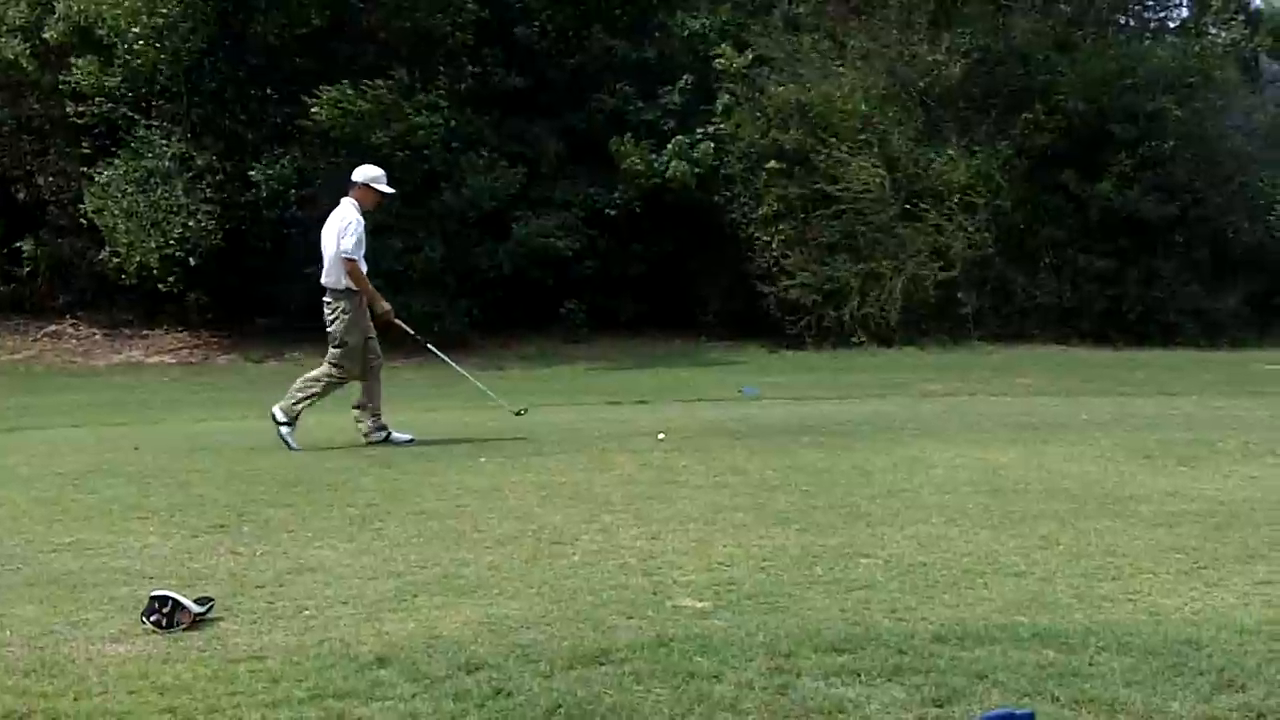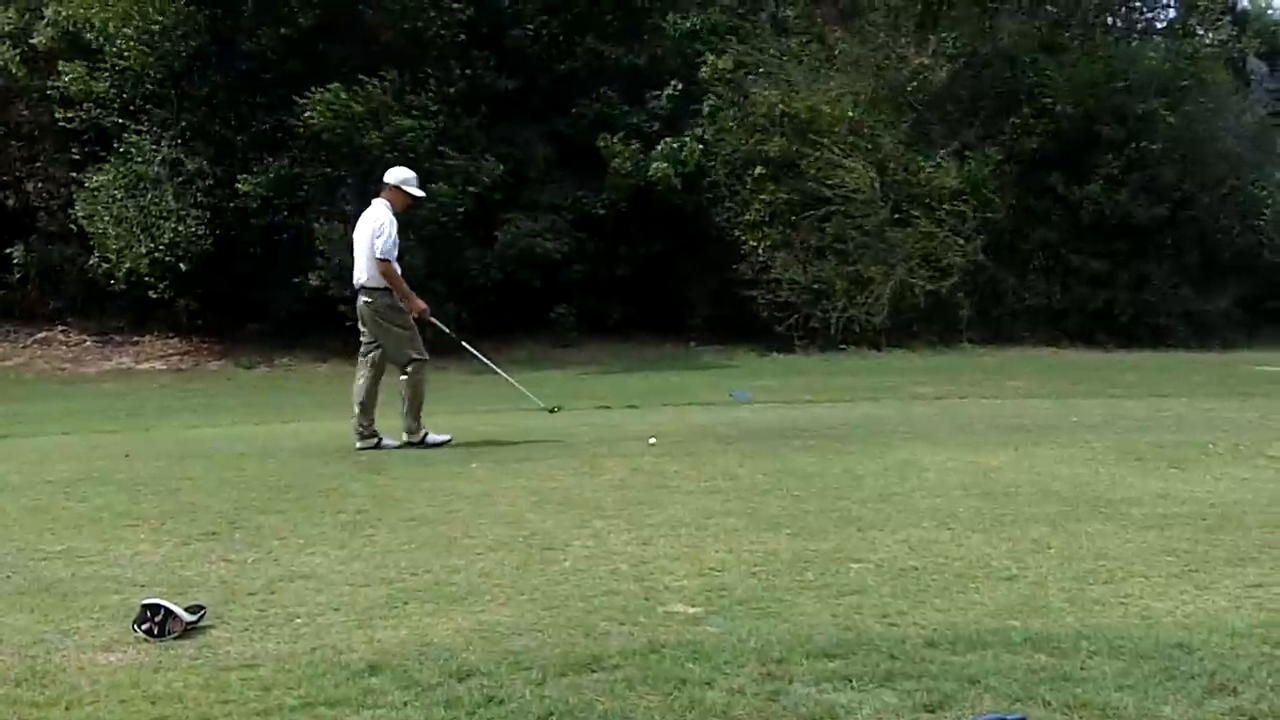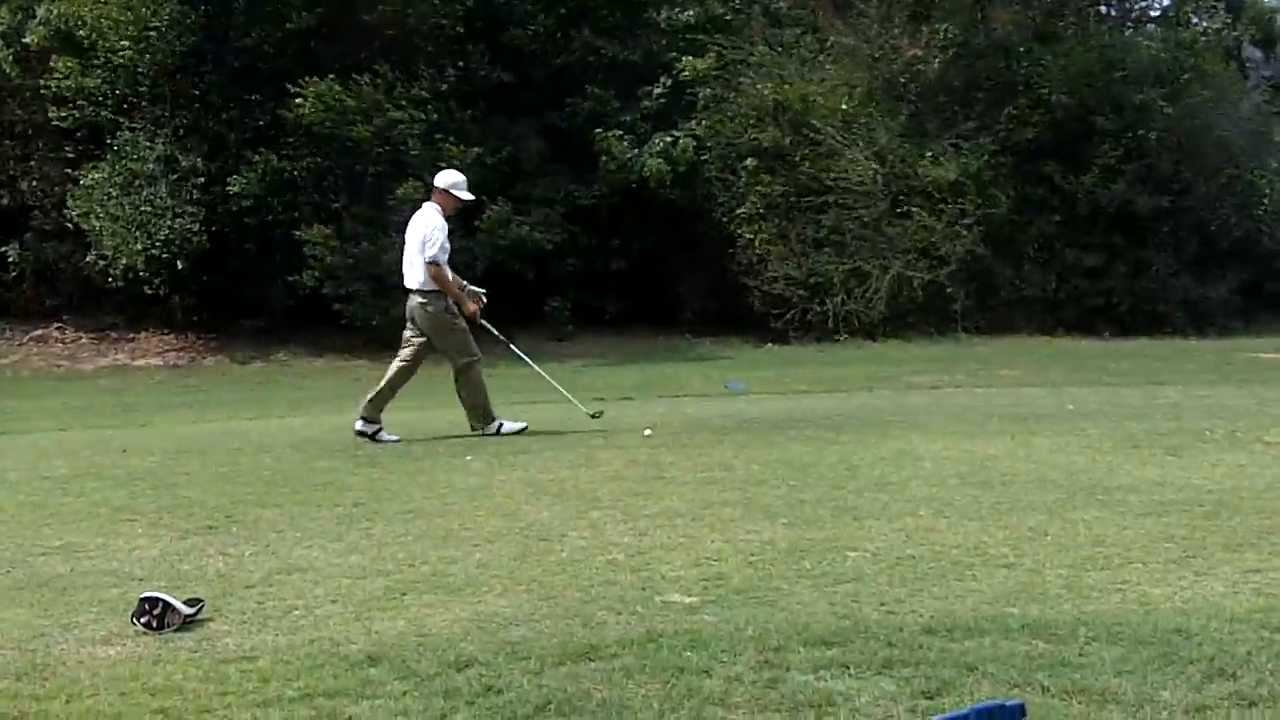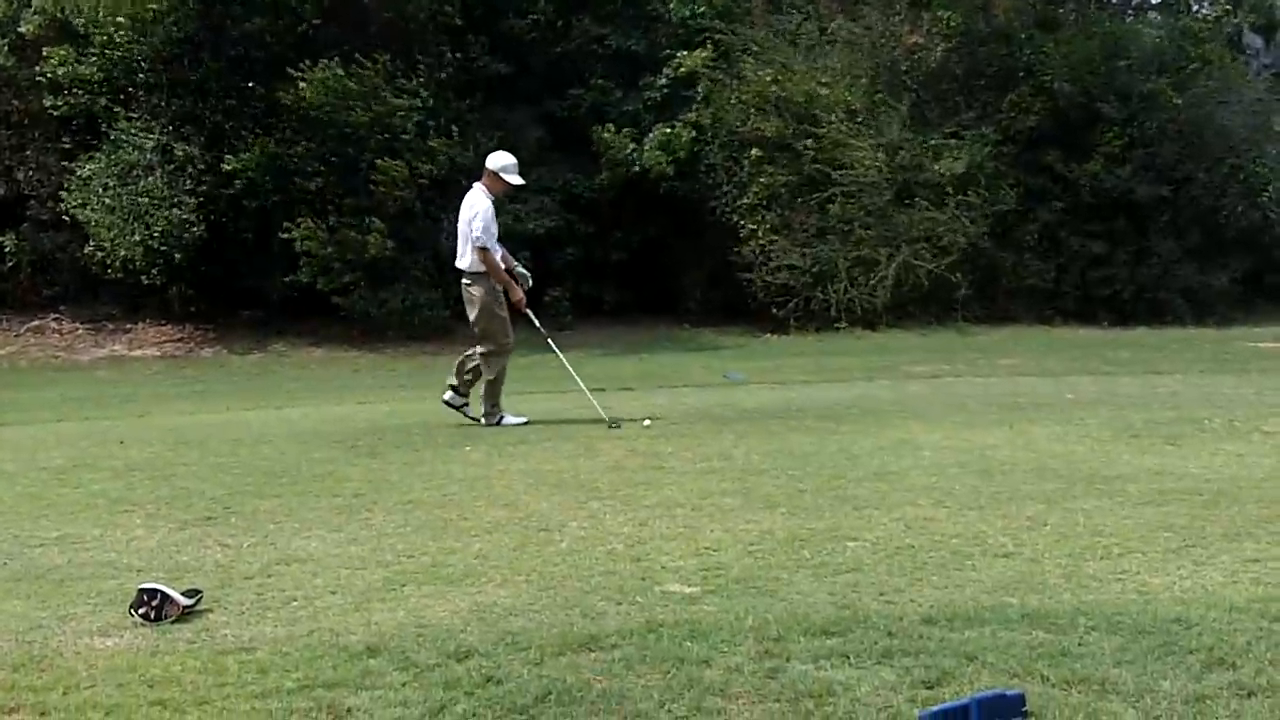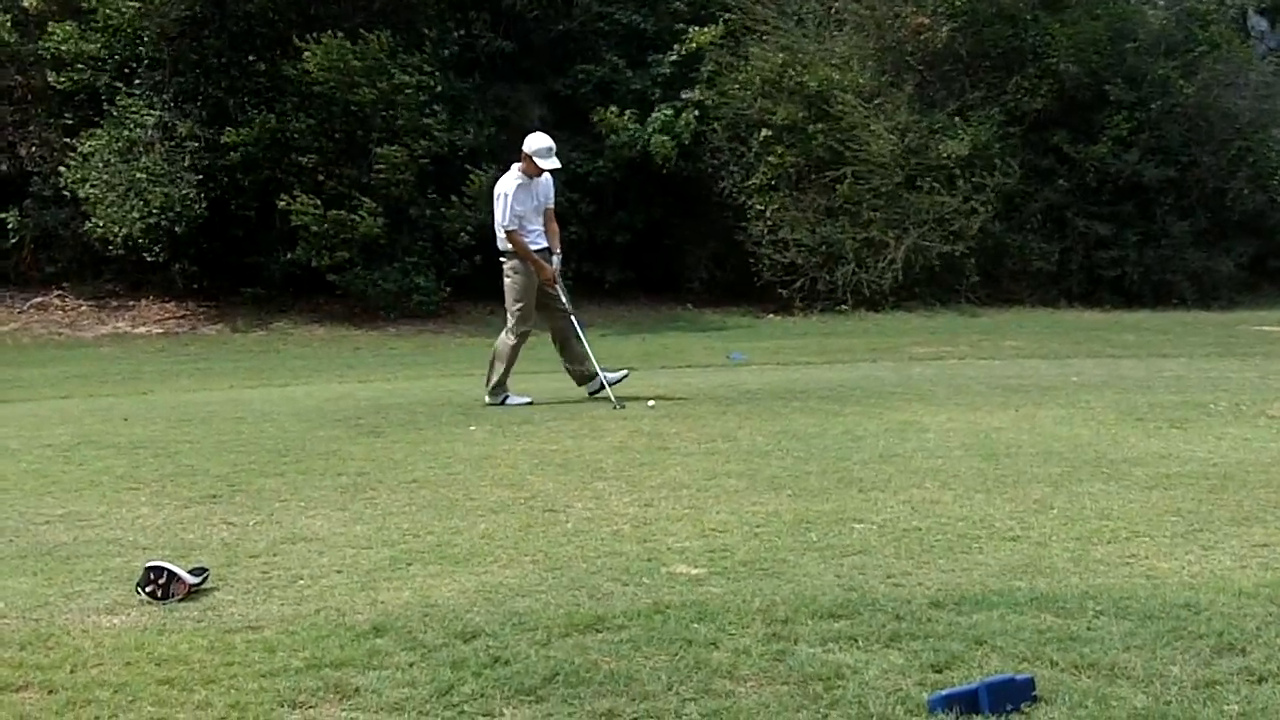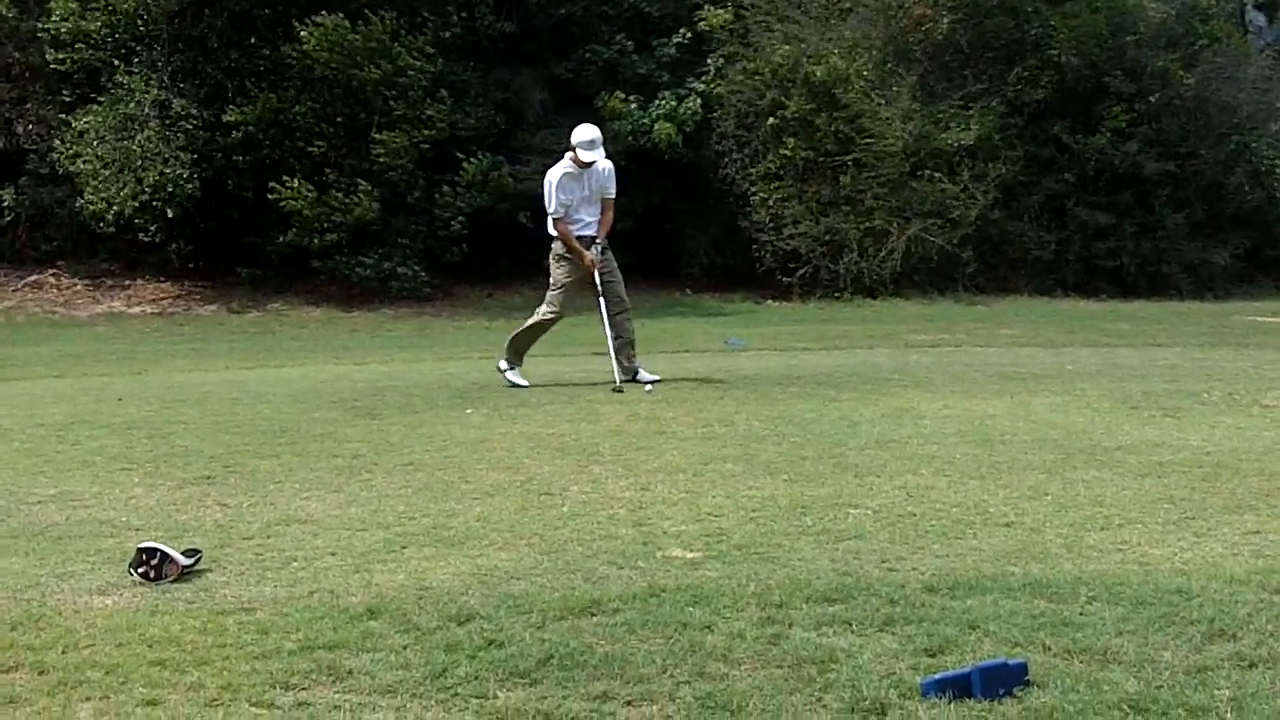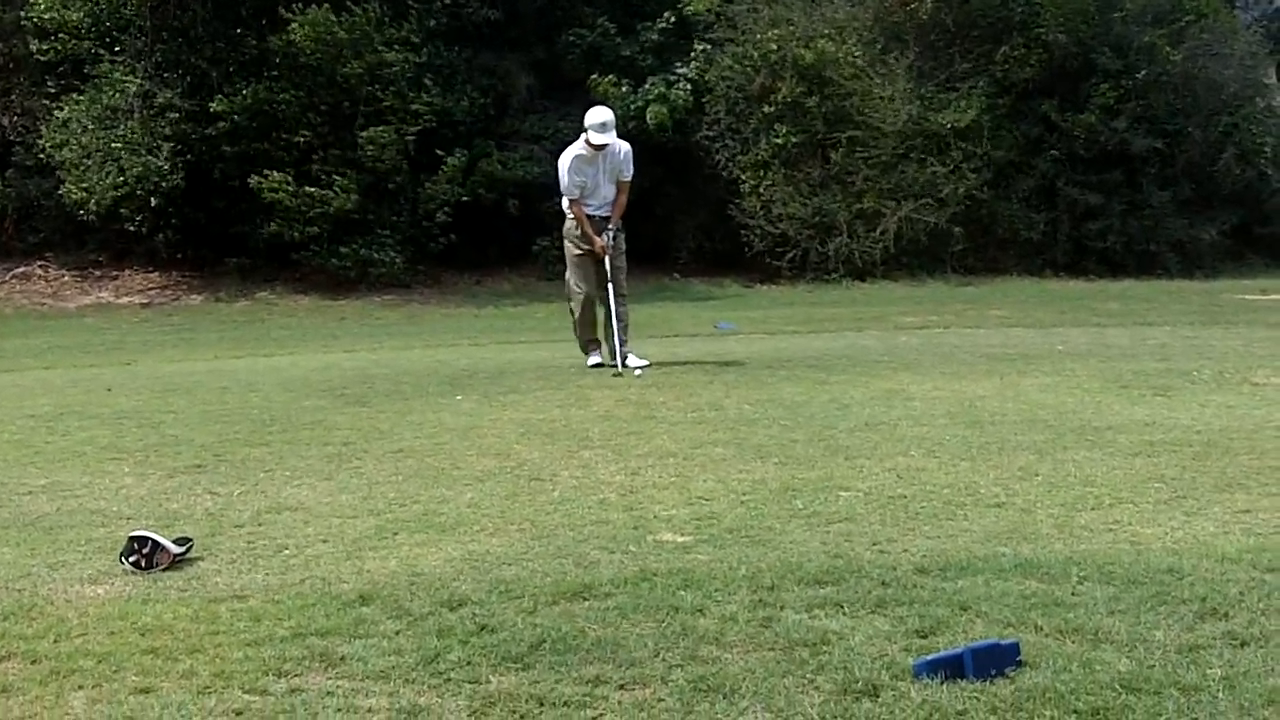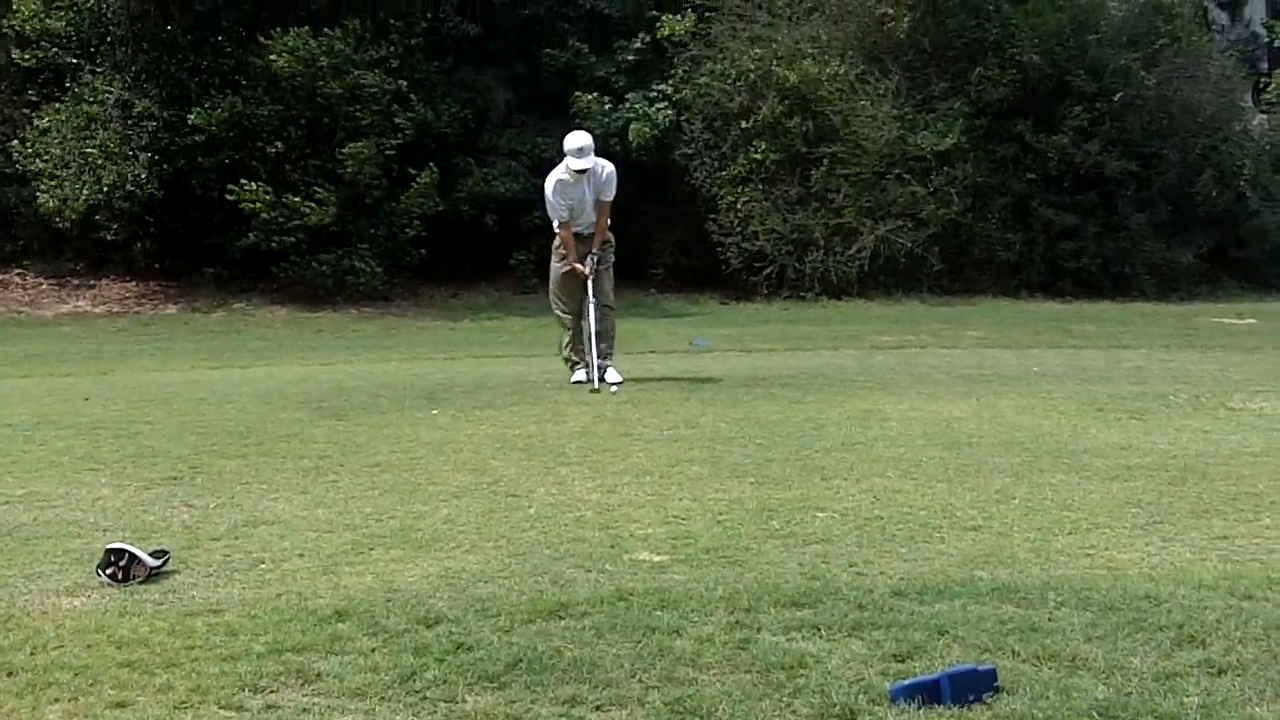
dt=0.3s
person 1, frame 1
left shoulder: (338, 214)
right shoulder: (352, 219)
right elbow: (351, 267)
right wrist: (378, 300)
left hip: (350, 301)
right hip: (345, 301)
left knee: (370, 362)
right knee: (340, 368)
left ankle: (374, 428)
right ankle: (287, 411)
person 1, frame 2
left shoulder: (368, 216)
right shoulder: (385, 219)
right elbow: (384, 267)
left wrist: (404, 296)
right wrist: (410, 299)
left hip: (366, 298)
right hip: (381, 300)
left knee: (371, 366)
right knee: (414, 361)
left ankle: (365, 433)
right ankle: (414, 431)
person 1, frame 3
left shoulder: (419, 217)
right shoulder: (435, 223)
right elbow: (435, 271)
left wrist: (464, 286)
right wrist: (463, 301)
left hip: (418, 300)
right hip: (434, 302)
left knee: (407, 361)
right knee: (467, 360)
left ankle: (369, 419)
right ankle: (487, 423)
person 1, frame 4
left shoulder: (483, 200)
right shoulder: (479, 205)
right elbow: (483, 254)
left wrist: (514, 267)
right wrist: (511, 287)
left hip: (489, 282)
right hip: (482, 283)
left knee: (490, 345)
right knee: (498, 346)
left ankle: (457, 391)
right ankle: (493, 413)
person 1, frame 5
left shoulder: (545, 180)
right shoulder: (508, 187)
right elbow: (512, 236)
left wrist: (555, 253)
right wrist: (540, 266)
left hip: (541, 259)
right hip: (520, 262)
left knee: (563, 319)
right knee: (518, 327)
left ankle: (589, 378)
right ankle: (496, 391)
person 1, frame 6
left shoulder: (606, 168)
right shoulder: (556, 176)
left elbow: (608, 210)
right elbow: (558, 222)
left wrist: (599, 242)
right wrist: (581, 253)
left hip: (597, 244)
right hip: (567, 247)
left knee: (619, 305)
right knee: (552, 309)
left ankle: (629, 367)
right ankle: (511, 360)
person 1, frame 7
left shoulder: (623, 150)
right shoulder: (570, 158)
left elbow: (622, 193)
right elbow: (574, 203)
left wrist: (610, 228)
right wrist: (593, 238)
left hip: (610, 224)
right hip: (580, 226)
left knee: (617, 290)
right knee: (583, 292)
left ankle: (620, 352)
right ankle: (591, 348)
person 1, frame 8
left shoulder: (606, 170)
right shoulder: (555, 181)
left elbow: (603, 215)
right elbow: (563, 225)
left wrist: (593, 253)
right wrist: (574, 262)
left hip: (599, 239)
right hip: (568, 241)
left knee: (604, 302)
right knee: (567, 307)
left ankle: (605, 363)
right ankle: (578, 365)
